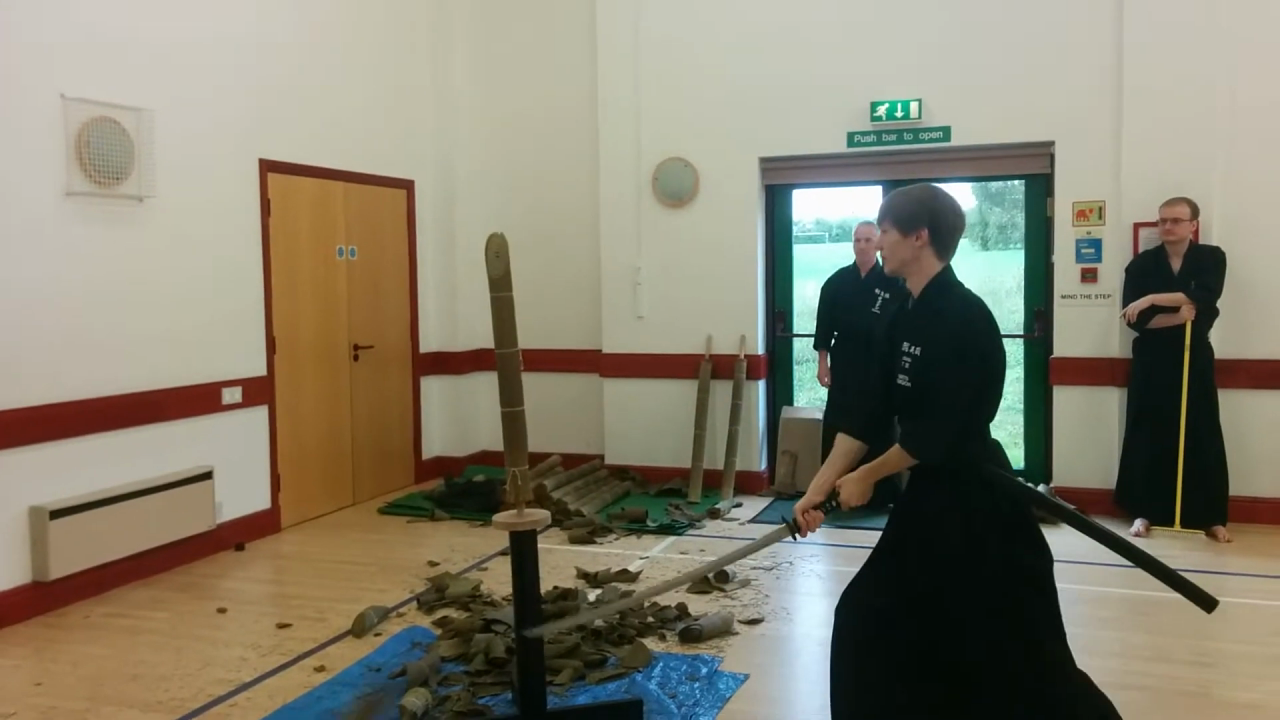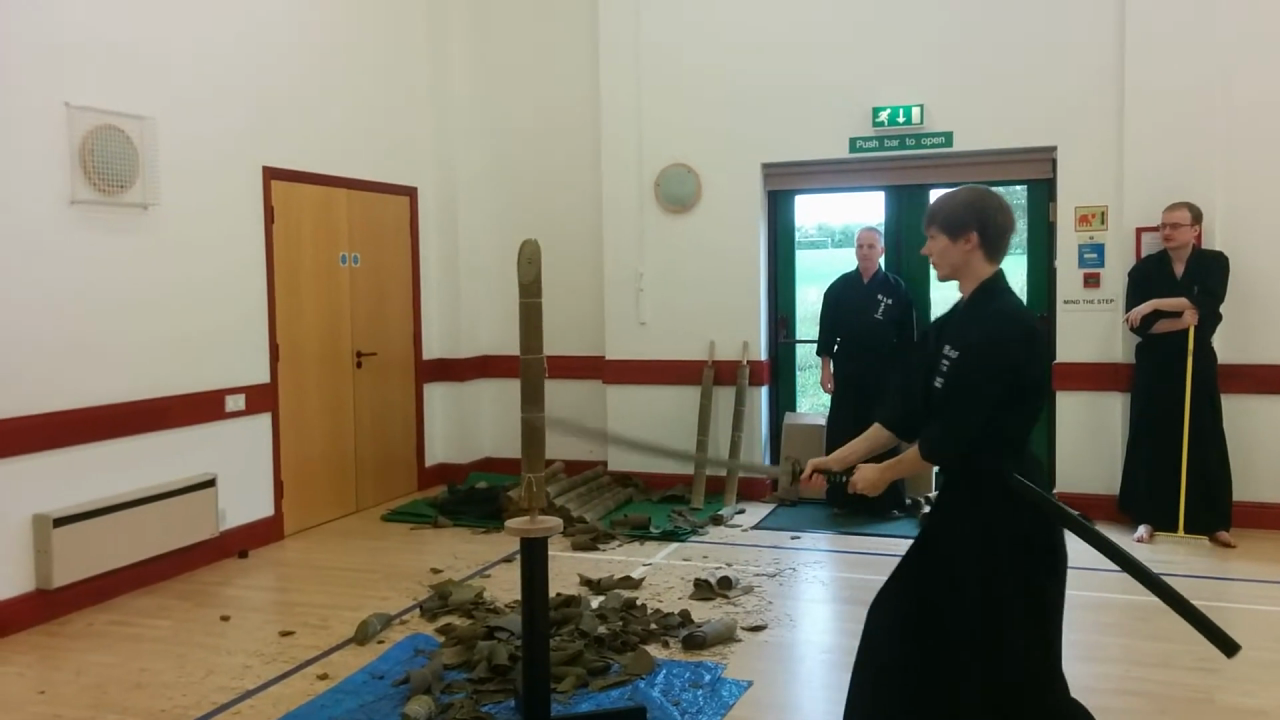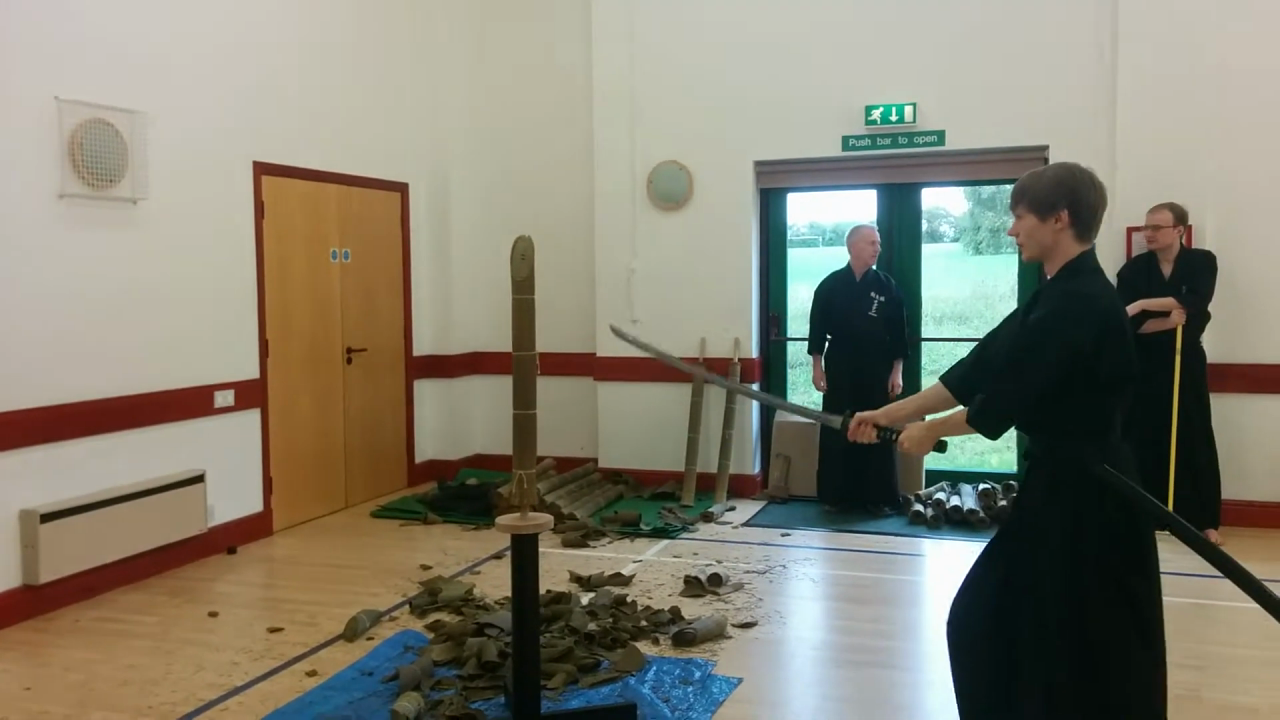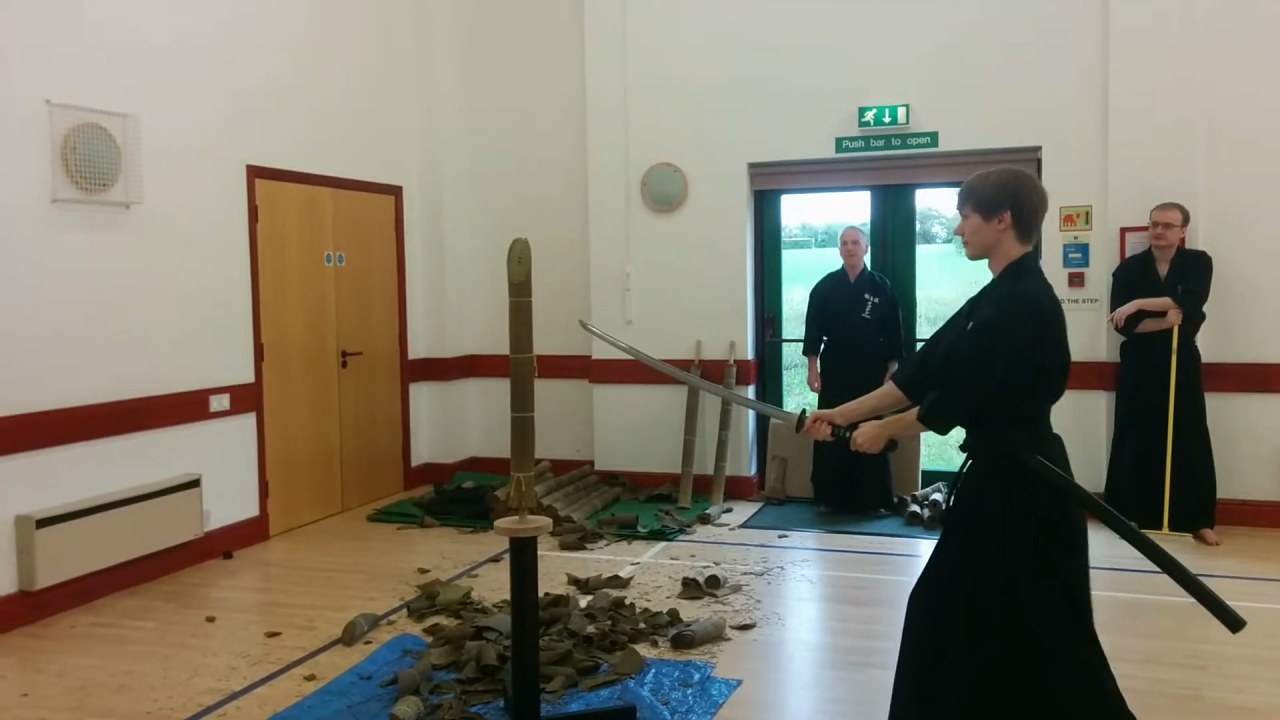
dt=0.7s
person 1, frame 1
left shoulder: (964, 319)
right shoulder: (907, 317)
left elbow: (936, 432)
right elbow: (870, 411)
left wrist: (866, 477)
right wrist: (820, 485)
left hip: (975, 501)
right hip: (931, 496)
left knee: (1018, 651)
right knee: (871, 620)
person 1, frame 2
left shoulder: (1004, 326)
right shoulder: (959, 321)
left elbow: (955, 433)
right elbow: (909, 409)
left wrist: (884, 474)
right wrist: (841, 456)
left hip: (1004, 507)
right hip: (969, 499)
left knee: (1009, 663)
right knee: (905, 627)
person 1, frame 3
left shoulder: (1081, 305)
right shoulder: (1060, 297)
left elbow: (1007, 398)
right elbow: (981, 369)
left wrist: (929, 433)
right wrist: (891, 413)
left hip: (1084, 493)
right hip: (1061, 482)
left knee: (1093, 652)
right knee: (991, 617)
person 1, frame 4
left shoulder: (1022, 304)
right shoulder: (1003, 295)
left elbow: (956, 397)
right elbow: (927, 370)
left wrist: (883, 430)
right wrist: (846, 412)
left hip: (1019, 484)
right hip: (1002, 475)
left knee: (1040, 633)
right knee: (955, 612)
person 2, frame 1
left shoulder: (1211, 258)
right shoulder: (1141, 264)
left elbow: (1203, 298)
right elbow: (1135, 318)
left wrist: (1152, 299)
right wrist: (1178, 316)
left hip: (1194, 357)
right hip: (1152, 359)
left knee: (1202, 436)
right knee: (1147, 435)
left ankle: (1211, 517)
right ankle: (1143, 512)
person 2, frame 2
left shoulder: (1214, 263)
right shoulder: (1144, 269)
left elbow: (1206, 305)
right elbow: (1137, 323)
left wrist: (1155, 304)
right wrist: (1179, 321)
left hip: (1197, 362)
right hip: (1155, 364)
left knee: (1205, 442)
right knee: (1151, 441)
left ankle: (1214, 522)
right ankle: (1148, 518)
person 2, frame 3
left shoulder: (1202, 262)
right shoulder: (1133, 269)
left elbow: (1194, 303)
right elbow: (1127, 323)
left wrist: (1144, 304)
right wrist: (1168, 320)
left hip: (1187, 362)
right hip: (1145, 364)
left knee: (1194, 441)
right knee: (1141, 440)
left ankle: (1203, 520)
person 2, frame 4
left shoulder: (1198, 263)
right shoulder: (1129, 268)
left elbow: (1189, 304)
right elbow: (1123, 323)
left wrist: (1139, 303)
right wrist: (1165, 320)
left hip: (1181, 361)
right hip: (1140, 364)
left knee: (1190, 441)
right knee: (1134, 440)
left ankle: (1198, 520)
right ankle: (1131, 514)
person 3, frame 1
left shoulder: (891, 283)
right shoulder: (837, 282)
right elbow: (824, 324)
right wrist: (823, 362)
right hip: (844, 367)
left knee: (880, 431)
right knee: (838, 429)
left ankle: (881, 493)
person 3, frame 2
left shoulder: (895, 288)
right shoulder: (839, 288)
left elbow: (907, 335)
right elbow: (827, 330)
right wrist: (826, 368)
left hip: (883, 374)
right hip: (847, 372)
right knee: (842, 435)
left ankle: (886, 501)
right ankle: (845, 498)
person 3, frame 3
left shoulder: (886, 285)
right shoulder: (830, 285)
left elbow: (898, 332)
right elbow: (817, 329)
left wrist: (897, 372)
right wrist: (817, 367)
left hip: (876, 372)
right hip: (839, 370)
right knee: (836, 434)
left ankle: (879, 498)
right ankle: (837, 496)
person 3, frame 4
left shoulder: (881, 286)
right shoulder: (825, 287)
left elbow: (893, 333)
right elbow: (813, 329)
left wrist: (891, 372)
right wrist: (812, 368)
left hip: (871, 372)
right hip: (834, 371)
left ankle: (874, 500)
right ankle: (832, 497)
